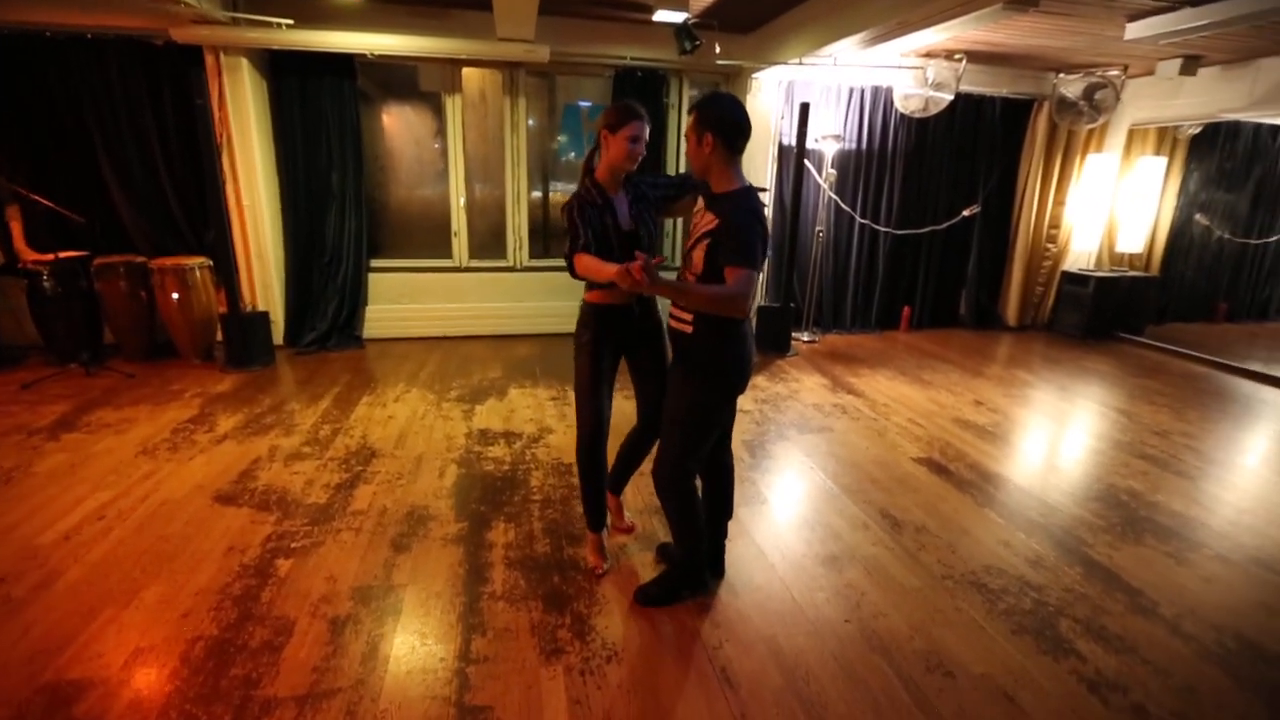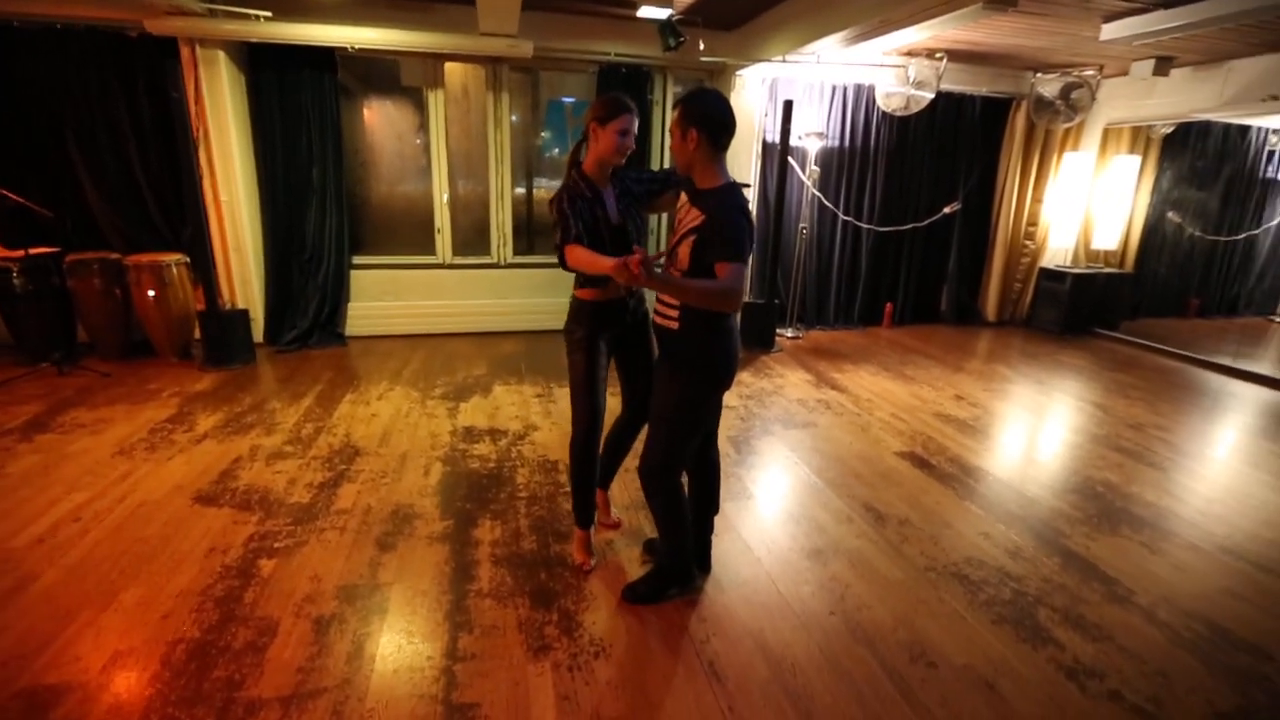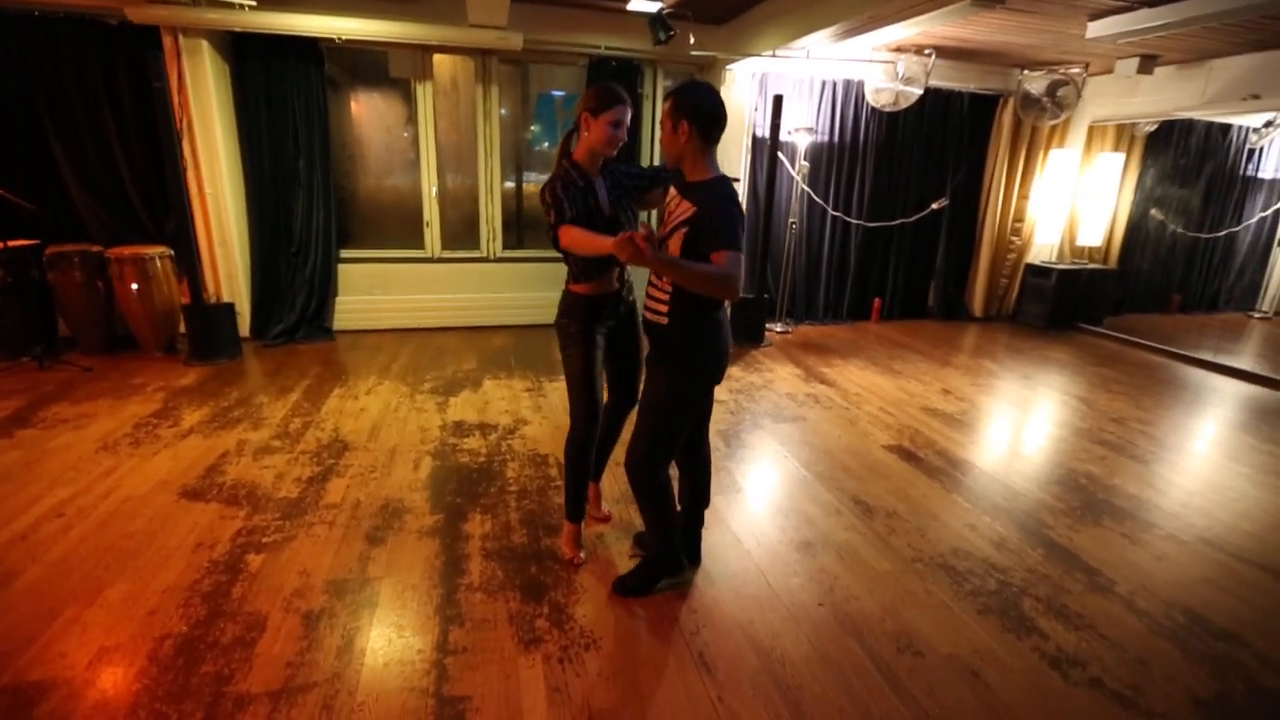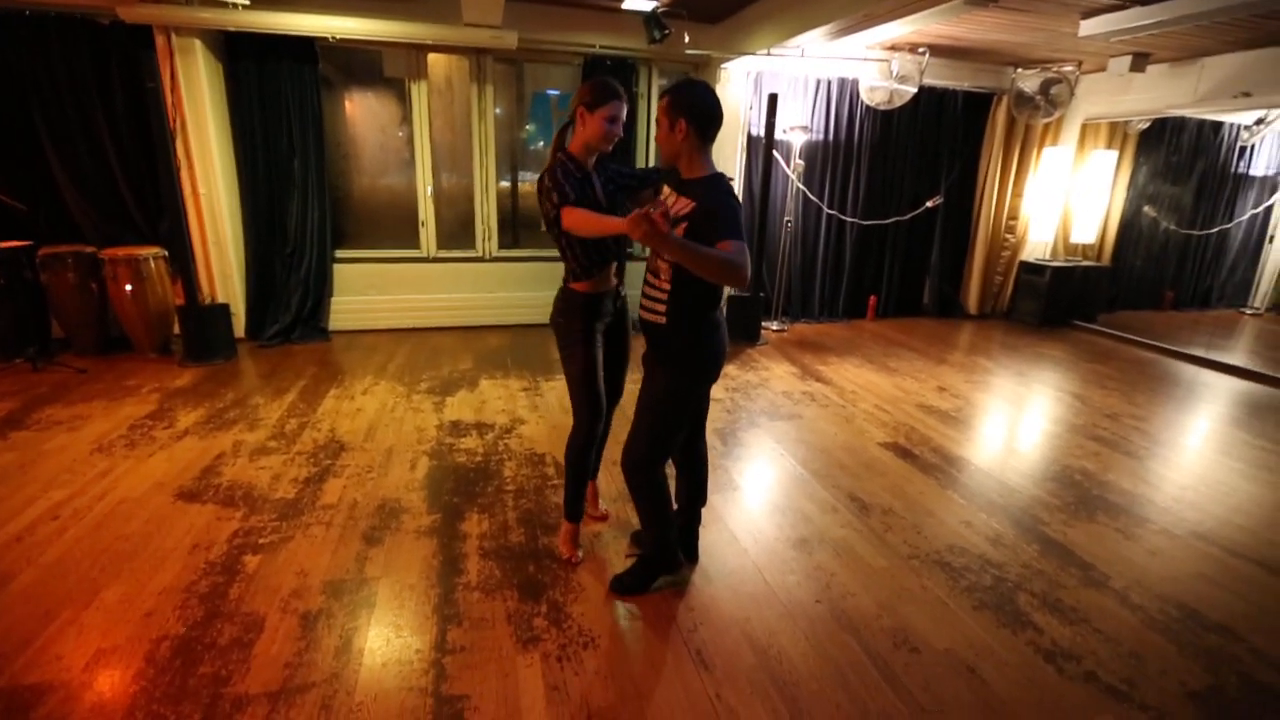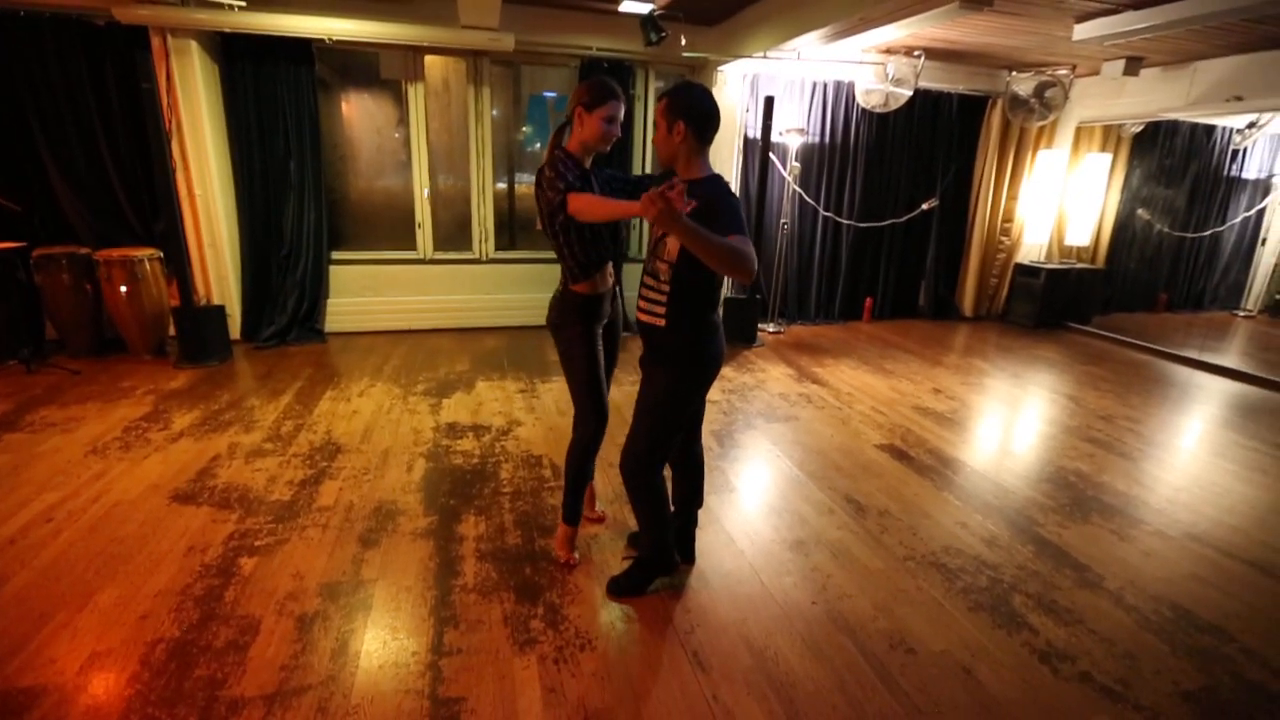
dt=0.2s
person 1, frame 1
left shoulder: (741, 215)
right shoulder: (715, 196)
left elbow: (739, 299)
right elbow: (686, 223)
left wrist: (662, 287)
left hip: (711, 361)
right hip: (712, 356)
left knee: (672, 469)
right knee: (714, 457)
left ankle: (690, 569)
right ankle: (709, 553)
person 1, frame 2
left shoulder: (727, 211)
right shoulder: (696, 192)
left elbow: (730, 294)
left wrist: (656, 282)
left hip: (697, 358)
right hip: (698, 352)
left knee: (659, 467)
right knee: (700, 452)
left ankle: (677, 565)
right ankle: (695, 547)
person 1, frame 3
left shoulder: (717, 204)
right shoulder: (685, 185)
left elbow: (730, 283)
left wrist: (656, 261)
left hip: (688, 352)
right hip: (690, 347)
left knee: (644, 461)
right knee: (690, 446)
left ankle: (665, 555)
right ankle: (685, 539)
person 1, frame 4
left shoulder: (715, 200)
right shoulder: (678, 184)
left elbow: (738, 272)
left wrist: (668, 243)
left hip: (685, 351)
right hip: (686, 346)
left knee: (640, 459)
right knee: (687, 444)
left ankle: (662, 552)
right ankle: (683, 538)
person 1, frame 5
left shoulder: (715, 199)
right shoulder: (679, 189)
left elbow: (745, 267)
right elbow: (636, 204)
left wrist: (678, 224)
left hip: (683, 354)
right hip: (680, 348)
left knee: (639, 462)
right knee: (683, 447)
left ankle: (658, 554)
right ankle: (680, 538)
person 2, frame 1
left shoulder: (646, 189)
right shoulder: (580, 205)
left elbow: (695, 187)
right elbow: (579, 261)
right wrist: (617, 273)
left hip: (646, 318)
right hip: (600, 323)
left knee: (654, 419)
right knee: (592, 430)
left ankle: (613, 492)
right ankle: (595, 532)
person 2, frame 2
left shoulder: (629, 183)
right shoulder: (568, 198)
left elbow: (677, 185)
right elbow: (571, 252)
right wrist: (613, 266)
left hip: (634, 311)
right hip: (591, 318)
left knee: (639, 410)
right knee: (587, 424)
left ankle: (601, 489)
right ankle: (582, 529)
person 2, frame 3
left shoulder: (616, 176)
right shoulder: (559, 186)
left elbow: (664, 181)
right elbow: (567, 235)
right wrist: (615, 244)
left hip: (624, 303)
right hip: (584, 312)
left knee: (624, 402)
right knee: (588, 417)
left ankle: (593, 484)
right ankle: (572, 523)
person 2, frame 4
left shoulder: (605, 172)
right shoulder: (557, 176)
left elbow: (651, 181)
right elbow: (571, 218)
right wrist: (628, 225)
left hip: (615, 301)
right hip: (580, 309)
left knee: (610, 404)
right knee: (589, 416)
left ankle: (589, 485)
right ankle: (570, 523)
person 2, frame 5
left shoulder: (596, 173)
right shoulder: (556, 173)
left elbow: (636, 188)
right elbow: (577, 206)
left wrist: (672, 185)
right wrist: (643, 208)
left hip: (607, 302)
right hip: (577, 311)
left knee: (593, 406)
right knee: (593, 417)
left ankle: (585, 489)
right ankle: (567, 526)
